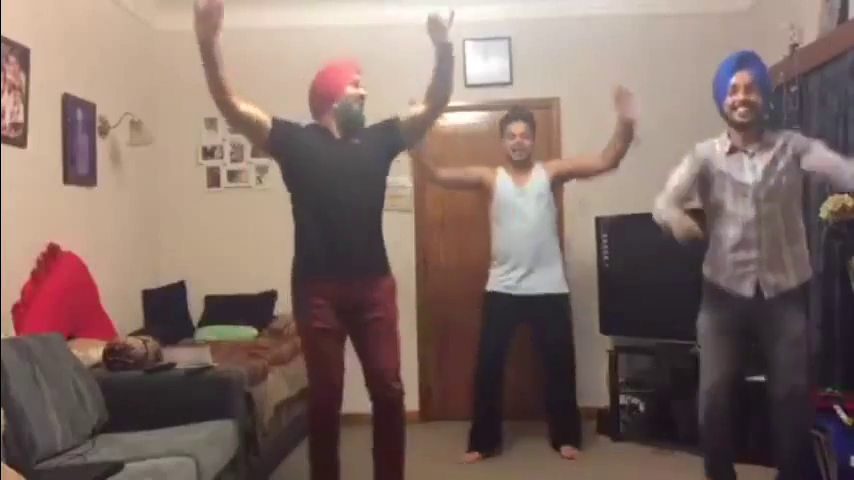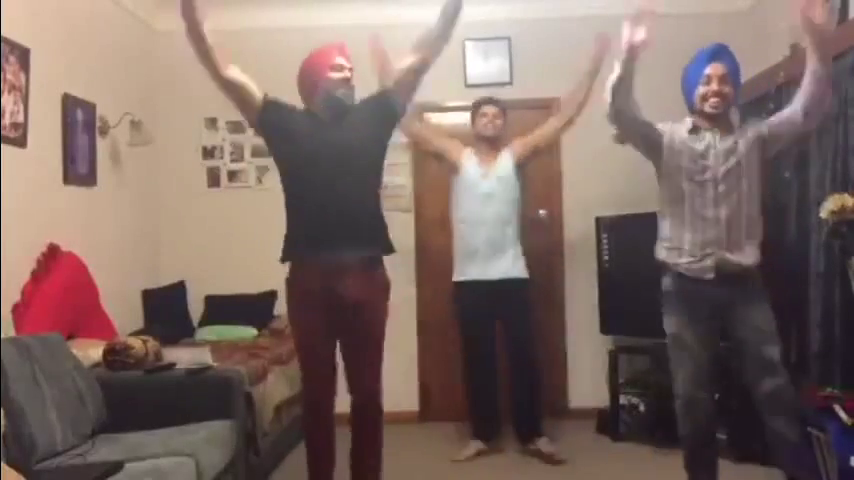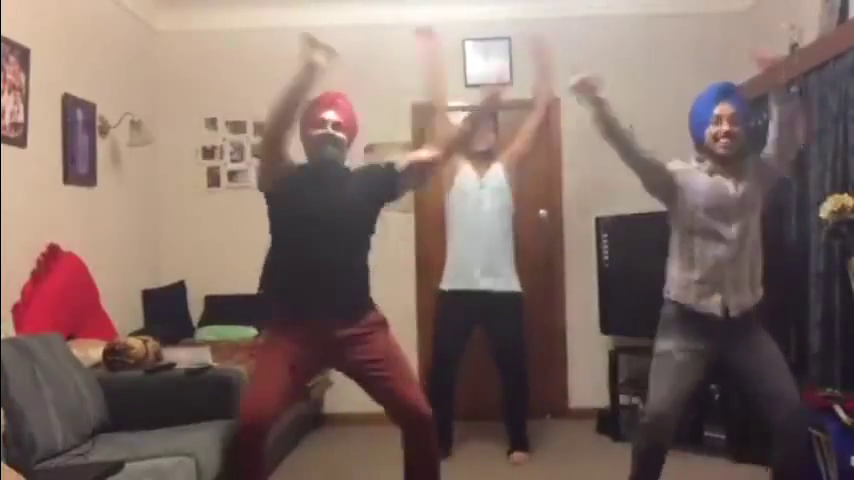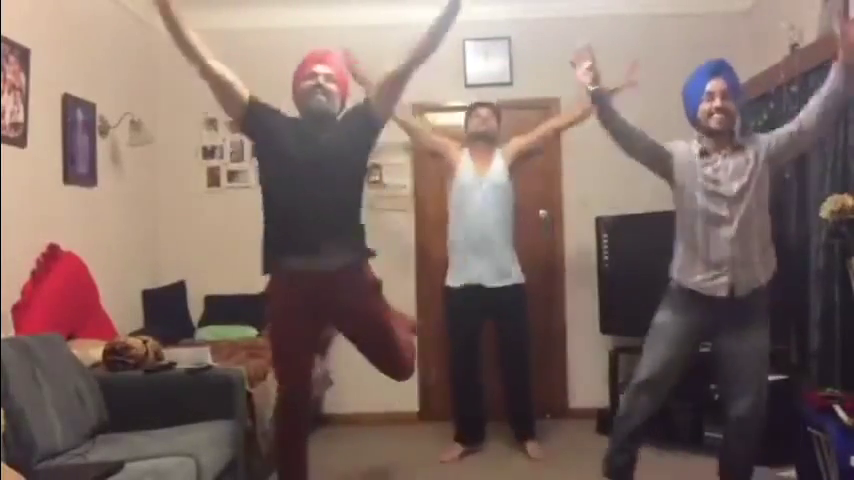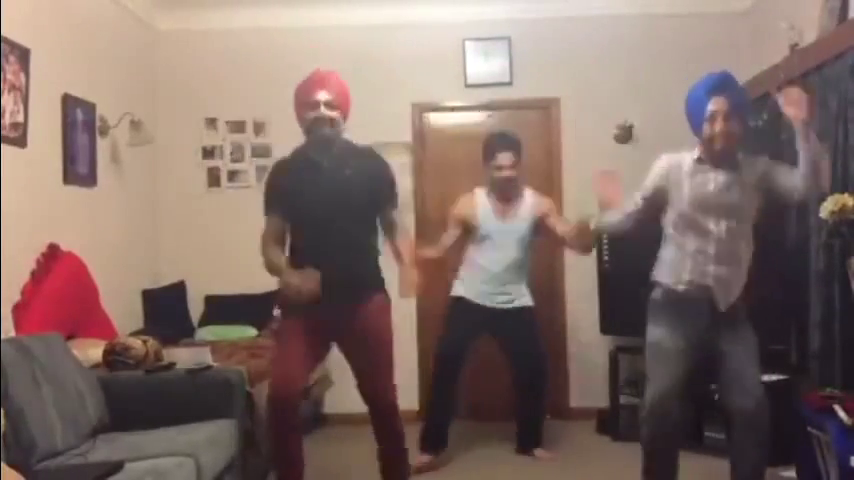
dt=1s
person 1, frame 1
left shoulder: (379, 140)
right shoulder: (295, 142)
left elbow: (433, 107)
right elbow: (231, 106)
left wrist: (443, 49)
right wrist: (208, 39)
left hip: (373, 285)
right hip: (317, 287)
left knee: (388, 391)
right knee: (325, 396)
person 1, frame 2
left shoulder: (372, 116)
right shoulder: (285, 123)
left elbow: (421, 57)
right elbow: (224, 73)
left hip: (365, 274)
right hip: (309, 276)
left knee: (366, 392)
right knee: (317, 392)
person 1, frame 3
left shoulder: (371, 181)
right shoulder: (283, 180)
left elbow: (440, 151)
right elbow: (273, 135)
left wrist: (485, 109)
right wrist: (307, 74)
left hip: (358, 325)
right hip: (293, 326)
left knee: (419, 417)
right knee: (252, 422)
person 1, frame 4
left shoulder: (359, 126)
right shoulder: (271, 128)
left elbow: (407, 66)
right elbow: (210, 68)
left hip: (350, 277)
right hip: (290, 283)
left knee: (399, 364)
right knee: (294, 396)
left ankle: (396, 326)
person 1, frame 5
left shoulder: (370, 164)
right shoulder: (285, 172)
left elbow: (393, 227)
right elbow: (271, 243)
left wrist: (408, 263)
right wrist: (286, 275)
left hip: (364, 300)
right hip: (305, 304)
left knee: (382, 403)
right knee: (282, 398)
person 2, frame 1
left shoulder: (793, 147)
right shoulder: (705, 156)
right elbow: (666, 202)
right wrist: (675, 217)
left hip: (782, 292)
right hip: (724, 291)
left knee: (792, 394)
right knee: (715, 396)
person 2, frame 2
left shoulder: (754, 137)
right shoulder: (666, 139)
left elbow: (809, 106)
right elbow: (622, 117)
left wrist: (815, 42)
right wrist: (628, 55)
left hip: (742, 283)
right hip: (686, 284)
left knee: (775, 388)
right knee: (693, 397)
person 2, frame 3
left shoulder: (757, 174)
right shoulder: (678, 179)
left elbow: (787, 142)
right elbow: (634, 156)
left wrist: (778, 93)
right wrist: (599, 107)
left hip: (743, 319)
right hip: (687, 317)
left knee: (789, 412)
right knee: (659, 415)
person 2, frame 4
left shoulder: (763, 152)
right shoulder: (677, 158)
left elbow: (811, 120)
right elbow: (625, 137)
right wrist: (597, 93)
left hip: (746, 301)
right hip: (688, 297)
left knee: (747, 411)
right knee: (645, 386)
person 2, frame 5
left shoulder: (755, 170)
right shoulder: (671, 168)
left elbow: (805, 186)
right elbow: (632, 218)
left wrist: (803, 129)
right wrist: (610, 214)
left hip: (726, 308)
right hip: (675, 303)
left knee: (751, 407)
right knee: (661, 406)
person 3, frame 1
left shoulder: (552, 172)
right shoulder: (487, 178)
left elbow: (606, 162)
right elbow: (439, 175)
left wrist: (625, 124)
right wrist: (415, 142)
left hip: (549, 289)
right hip: (502, 289)
left knee: (560, 365)
right knee: (488, 366)
left ankle: (565, 436)
right ankle: (484, 441)
person 3, frame 2
left shoulder: (516, 153)
right shoulder: (457, 155)
left elbow: (563, 117)
right elbow: (412, 125)
left wrist: (593, 69)
left hip: (510, 276)
right hip: (469, 277)
left knee: (524, 355)
right knee: (477, 357)
left ankle: (532, 433)
right ankle: (484, 434)
person 3, frame 3
left shoulder: (505, 165)
right shoulder: (453, 168)
left elbow: (538, 112)
right elbow: (440, 109)
left wrist: (541, 64)
right wrist: (432, 54)
left hip: (502, 288)
right hip: (455, 288)
left knee: (513, 370)
right knee: (441, 370)
left ankle: (518, 441)
right ankle: (436, 440)
person 3, frame 4
left shoulder: (510, 153)
right shoulder: (452, 154)
left elbow: (555, 124)
right elbow: (405, 120)
right wrist: (365, 82)
left hip: (506, 279)
right hip: (462, 280)
left knee: (516, 359)
right knee: (462, 362)
left ankle: (526, 434)
right ankle: (468, 436)
person 3, frame 5
left shoulder: (538, 204)
right shoulder: (468, 203)
left elbow: (579, 245)
right elbow: (442, 247)
left wrist: (584, 232)
right wrist: (421, 255)
left hip: (515, 301)
right hip: (470, 297)
left knee: (533, 368)
right knee: (446, 363)
left ankle: (529, 440)
right ankle: (431, 447)
